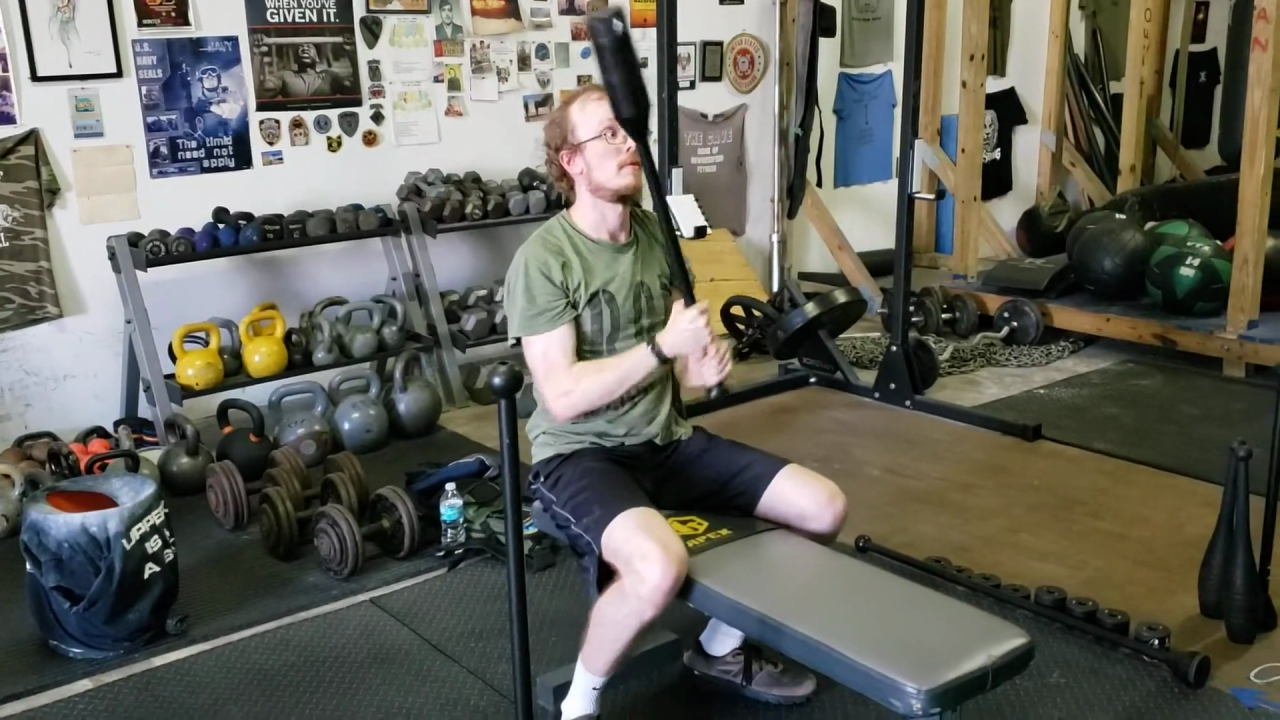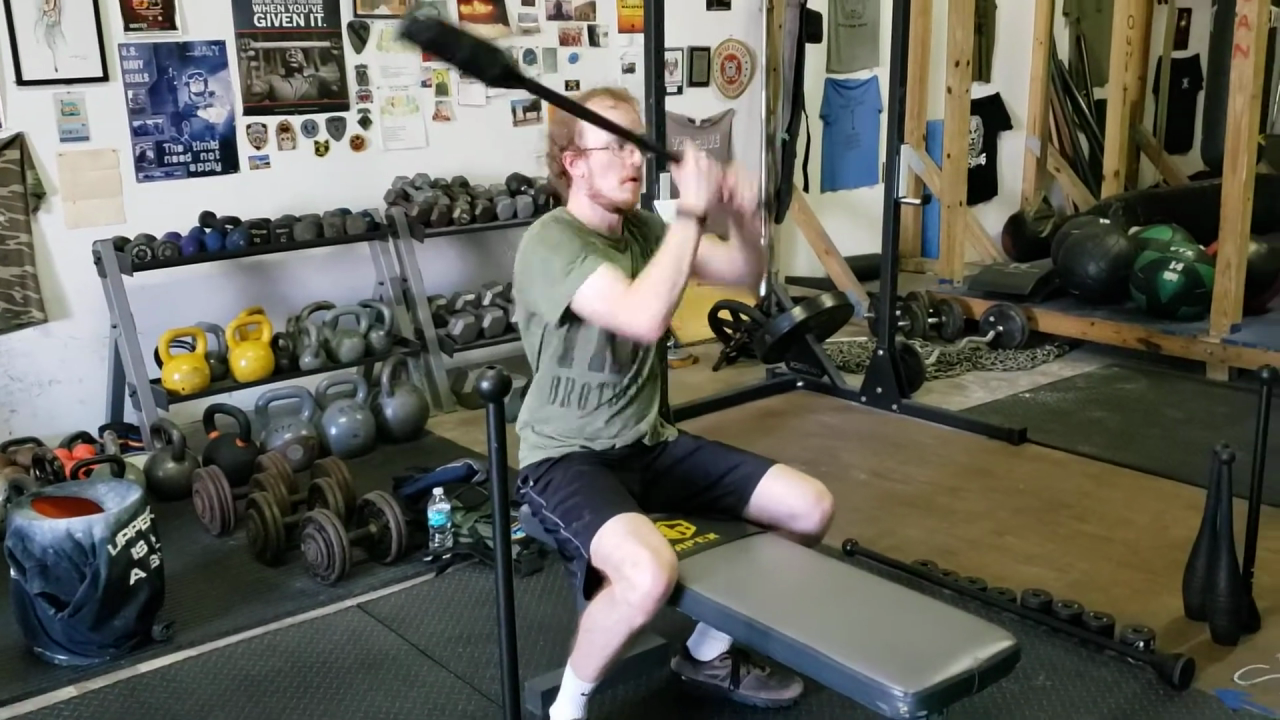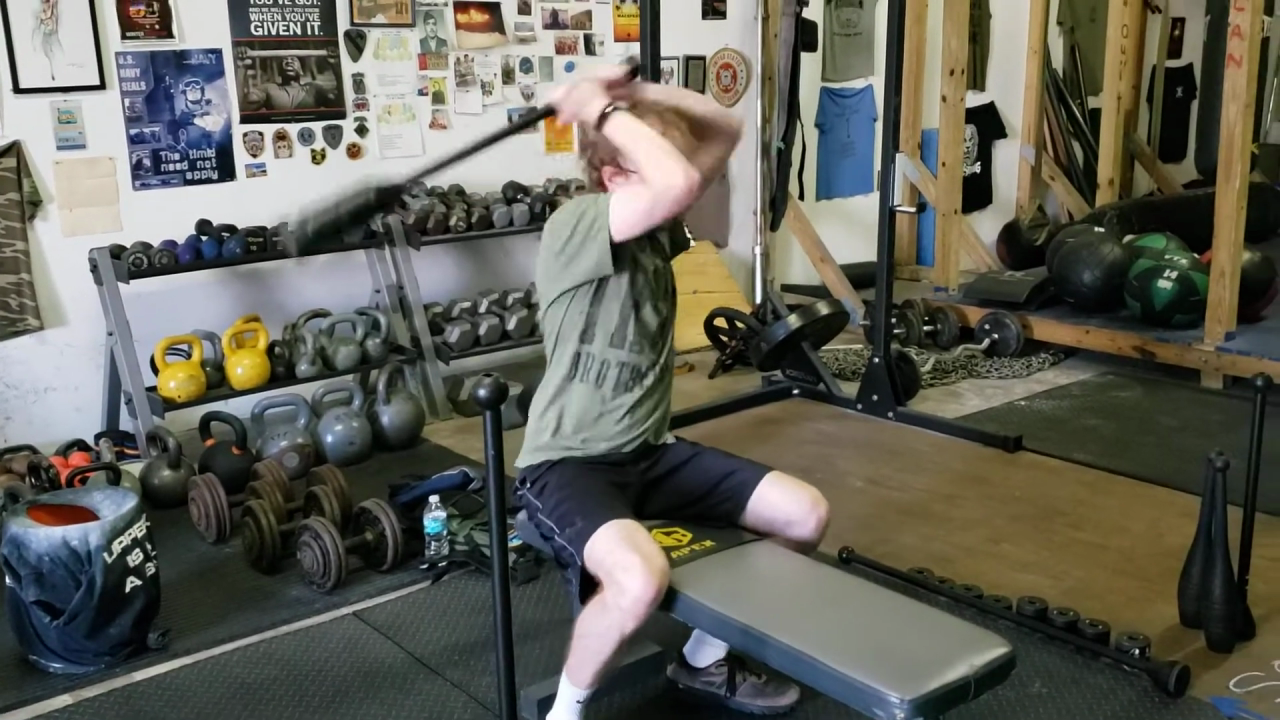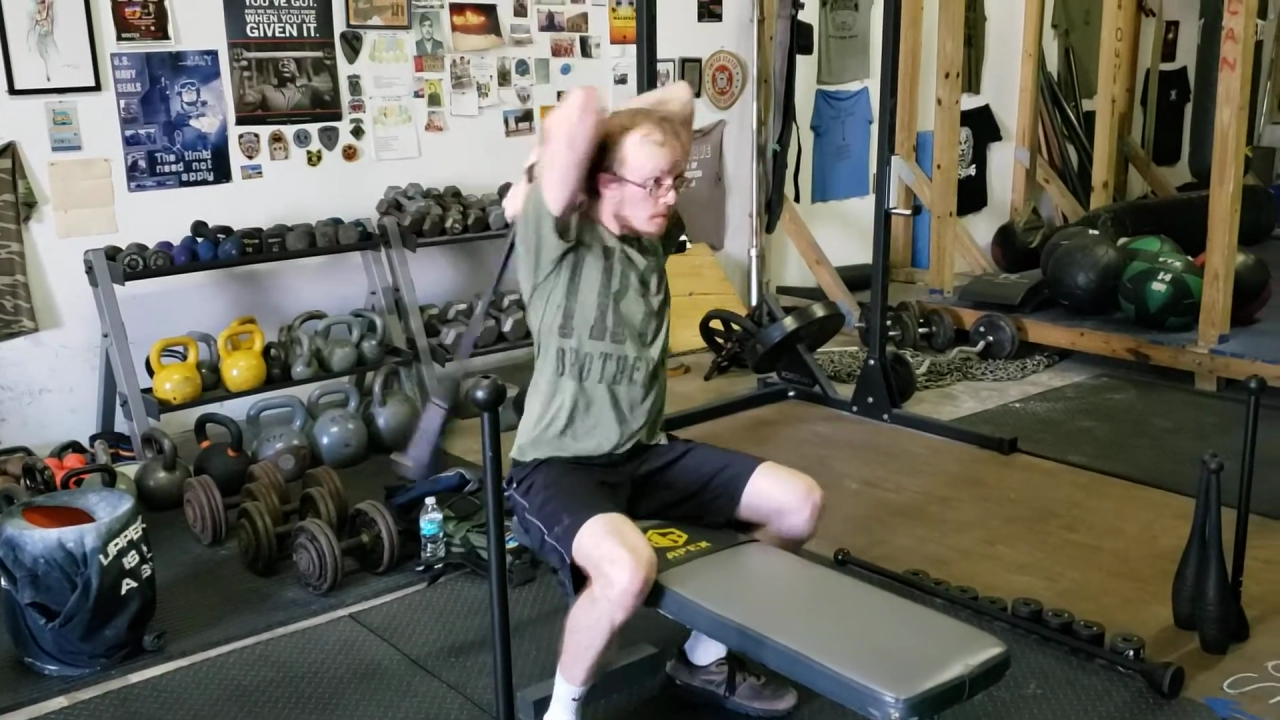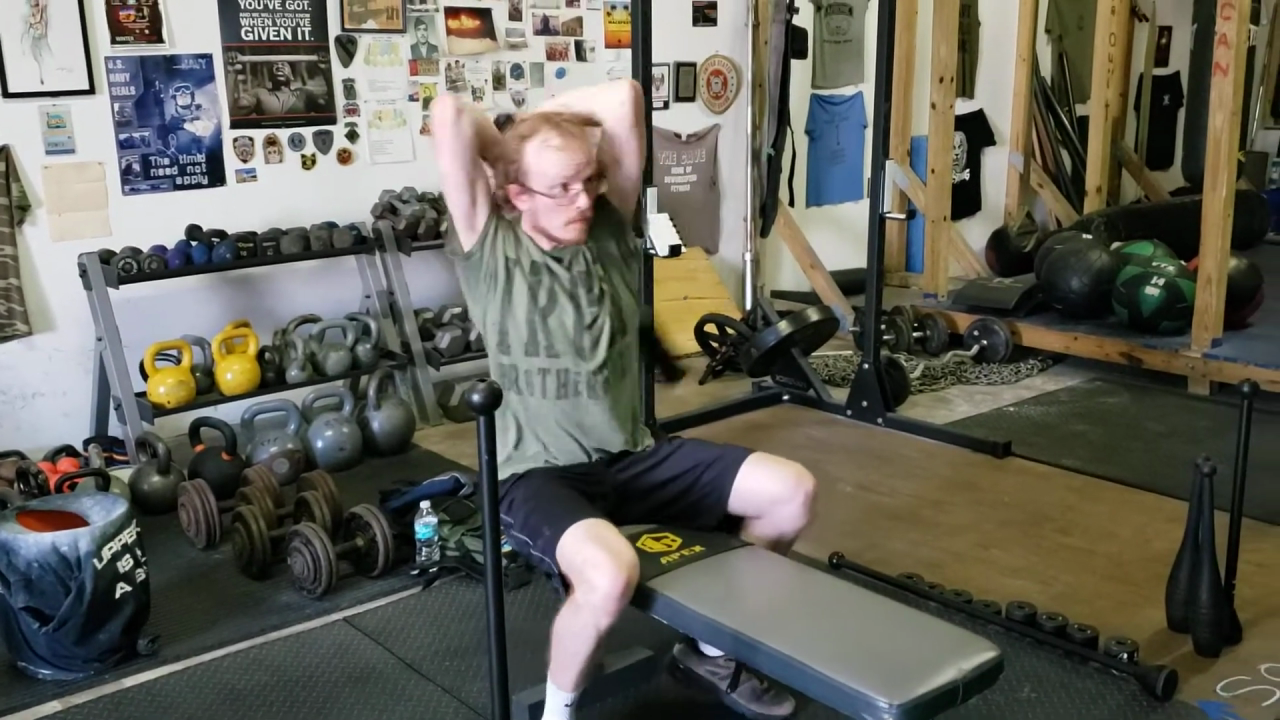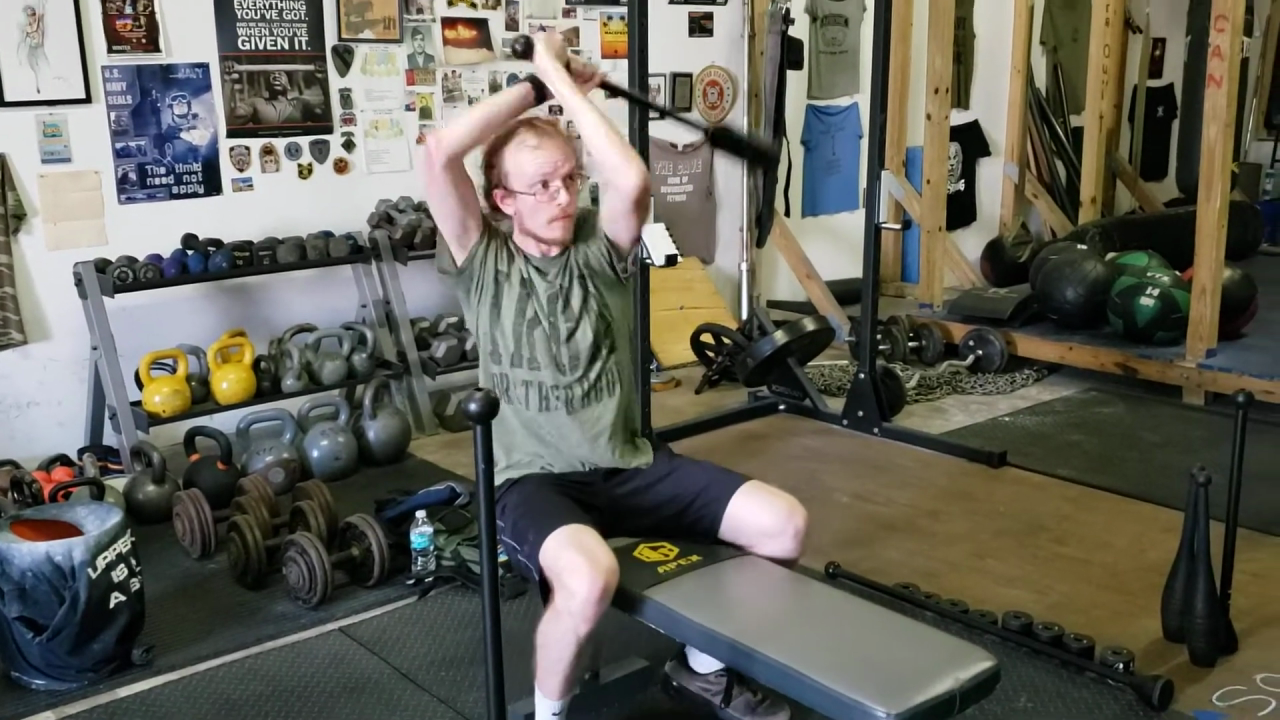
dt=0.2s
person 1, frame 1
left shoulder: (657, 234)
right shoulder: (543, 259)
right elbow: (563, 397)
left wrist: (701, 362)
right wrist: (662, 346)
left hip: (663, 440)
right hip: (577, 455)
left knee: (823, 507)
right knee: (657, 566)
left ankle: (720, 648)
person 1, frame 2
left shoulder: (637, 223)
right shoulder: (550, 243)
left elbow: (744, 277)
right elbow: (644, 318)
left wrist: (743, 220)
right wrist: (688, 213)
left hip: (649, 446)
right hip: (566, 460)
left knee: (810, 506)
right knee: (648, 572)
left ankle: (708, 652)
person 1, frame 3
left shoulder: (652, 220)
right shoulder: (582, 226)
left elbow: (725, 130)
right elbow: (674, 181)
left wrist: (626, 92)
right wrist: (612, 115)
left hip: (650, 451)
right hip: (568, 464)
left knee: (807, 514)
right knee: (640, 580)
left ankle: (705, 658)
person 1, frame 4
left shoulder: (647, 224)
right shoulder: (557, 230)
left elbow: (678, 98)
right elbow: (581, 116)
left wrist: (600, 142)
right wrist: (542, 178)
left hip: (647, 453)
right hip: (556, 463)
left knee: (800, 503)
right knee: (625, 570)
left ankle: (704, 656)
person 1, frame 5
left shoulder: (608, 230)
right shoulder: (487, 248)
left elbow: (624, 102)
right elbow: (449, 115)
left wrist: (559, 111)
right wrist: (519, 137)
left hip: (633, 455)
right hip: (539, 474)
left knee: (791, 491)
right knee: (610, 575)
left ankle: (713, 647)
person 1, frame 6
left shoulder: (600, 242)
right shoulder: (481, 256)
left elbow: (631, 184)
right elbow: (437, 152)
left wrist: (569, 89)
right wrist: (532, 89)
left hip: (633, 465)
right hip: (536, 481)
left knee: (785, 527)
right knee: (588, 580)
left ankle: (705, 664)
